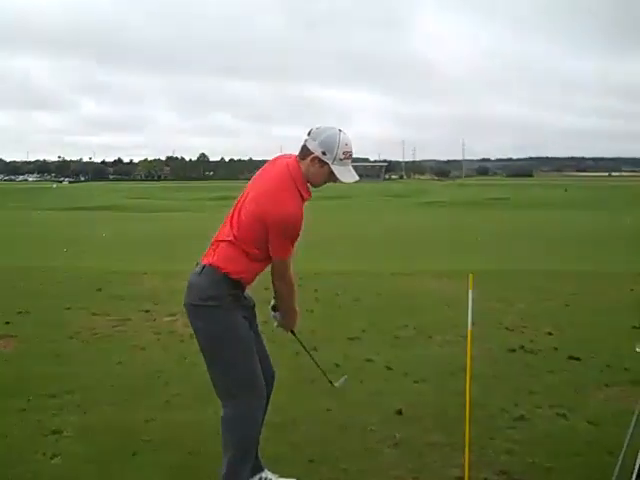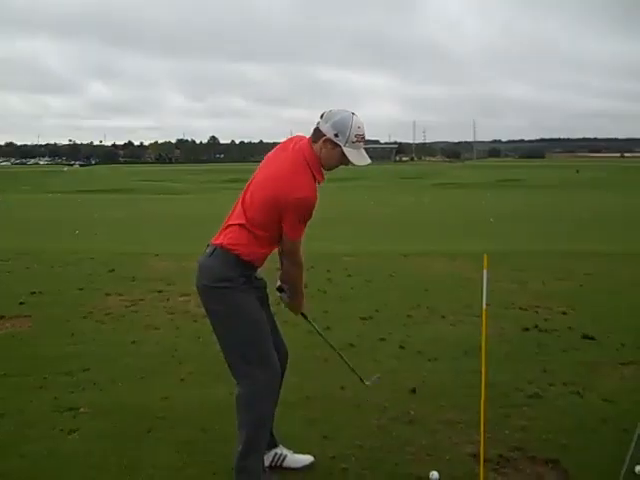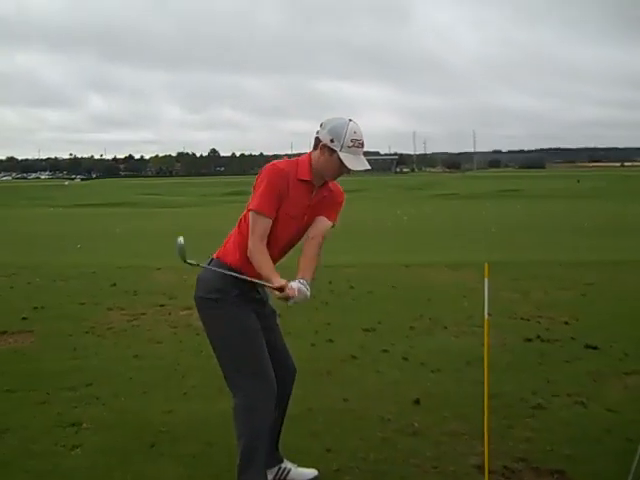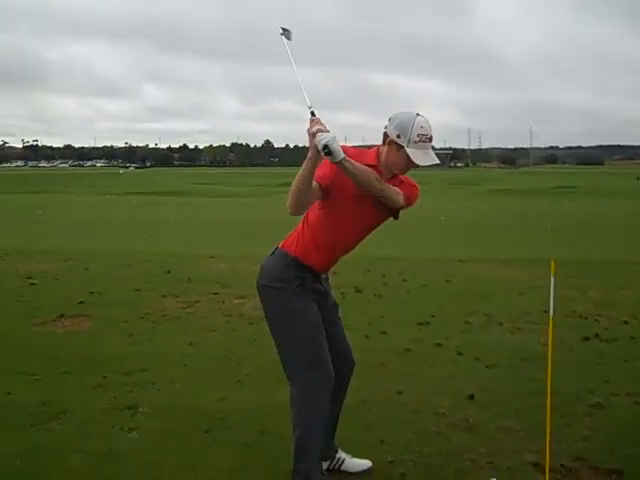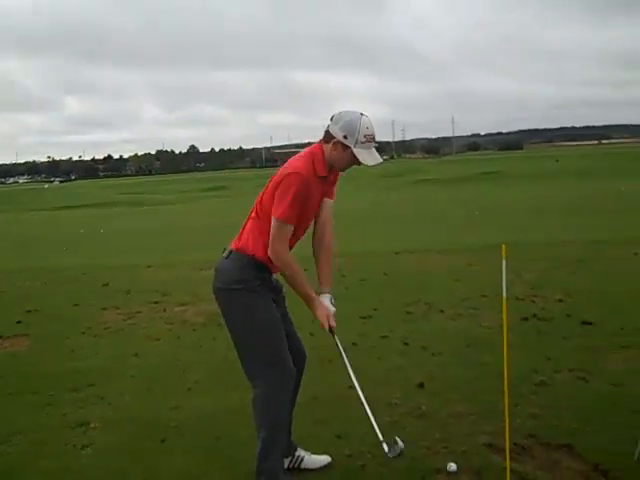
dt=0.4s
person 1, frame 1
left shoulder: (285, 162)
right shoulder: (289, 210)
right elbow: (281, 276)
left wrist: (283, 307)
right wrist: (290, 317)
left hip: (223, 287)
right hip: (215, 294)
left knee: (262, 380)
right knee: (246, 395)
person 1, frame 2
left shoulder: (295, 143)
right shoulder: (300, 190)
right elbow: (292, 254)
left wrist: (290, 277)
right wrist: (298, 295)
left hip: (239, 270)
right hip: (225, 275)
left knee: (275, 359)
right knee: (260, 373)
left ankle: (264, 447)
person 1, frame 3
left shoulder: (334, 197)
right shoulder: (278, 173)
left elbow: (314, 242)
right elbow: (255, 244)
left wrist: (301, 283)
right wrist: (275, 281)
left hip: (251, 287)
right hip: (222, 286)
left knee: (283, 374)
right knee: (256, 386)
person 1, frame 4
left shoulder: (407, 191)
right shoulder: (345, 157)
left elbow: (376, 186)
right elbow: (295, 207)
left wrist: (339, 157)
right wrist: (313, 156)
left hip: (316, 278)
right hip: (286, 275)
left knee: (341, 365)
right knee: (314, 376)
person 1, frame 5
left shoulder: (328, 171)
right shoulder: (299, 176)
left elbow: (324, 233)
right elbow: (279, 253)
left wrist: (326, 295)
right wrist: (313, 303)
left hip: (258, 275)
right hip: (242, 278)
left knee: (293, 360)
right knee: (276, 375)
left ankle: (282, 449)
